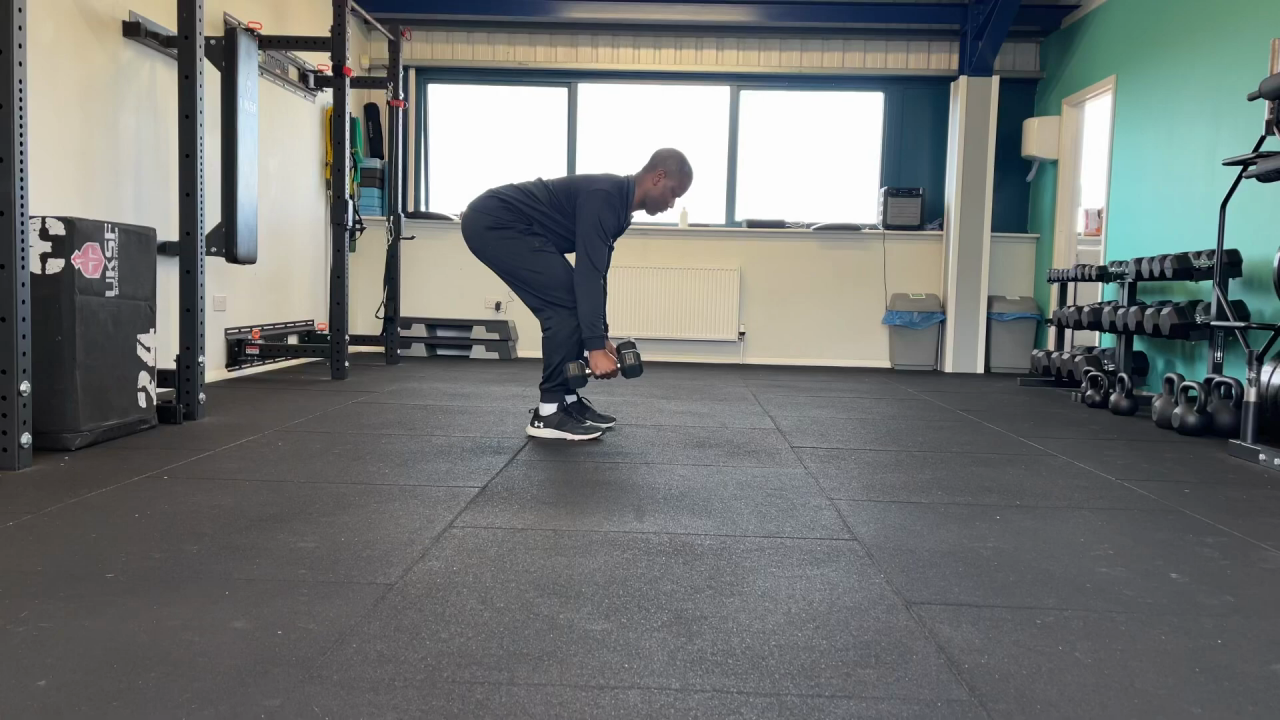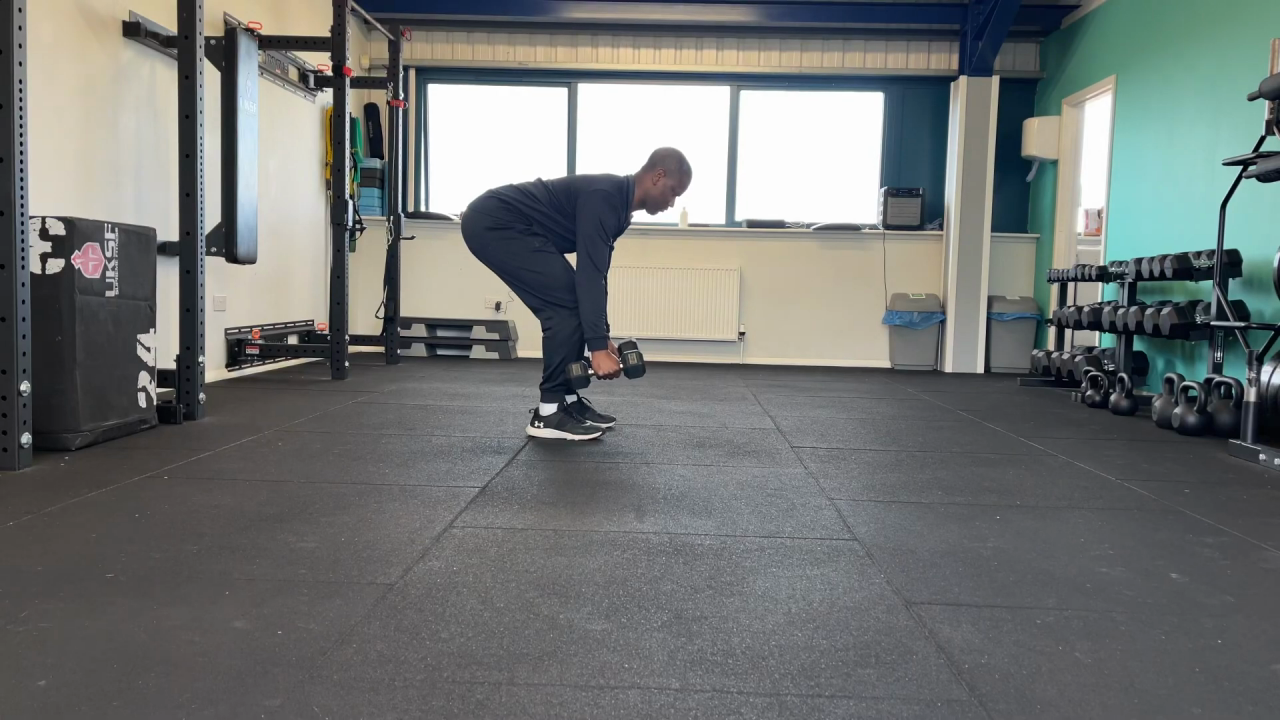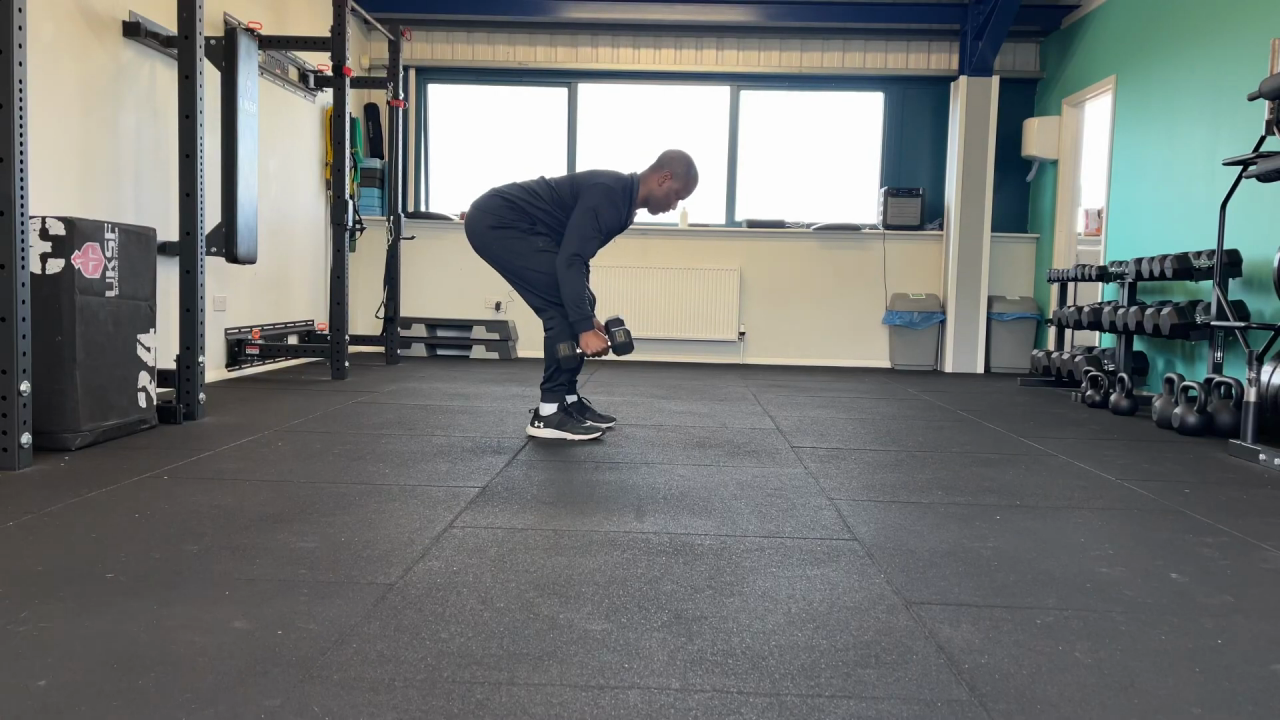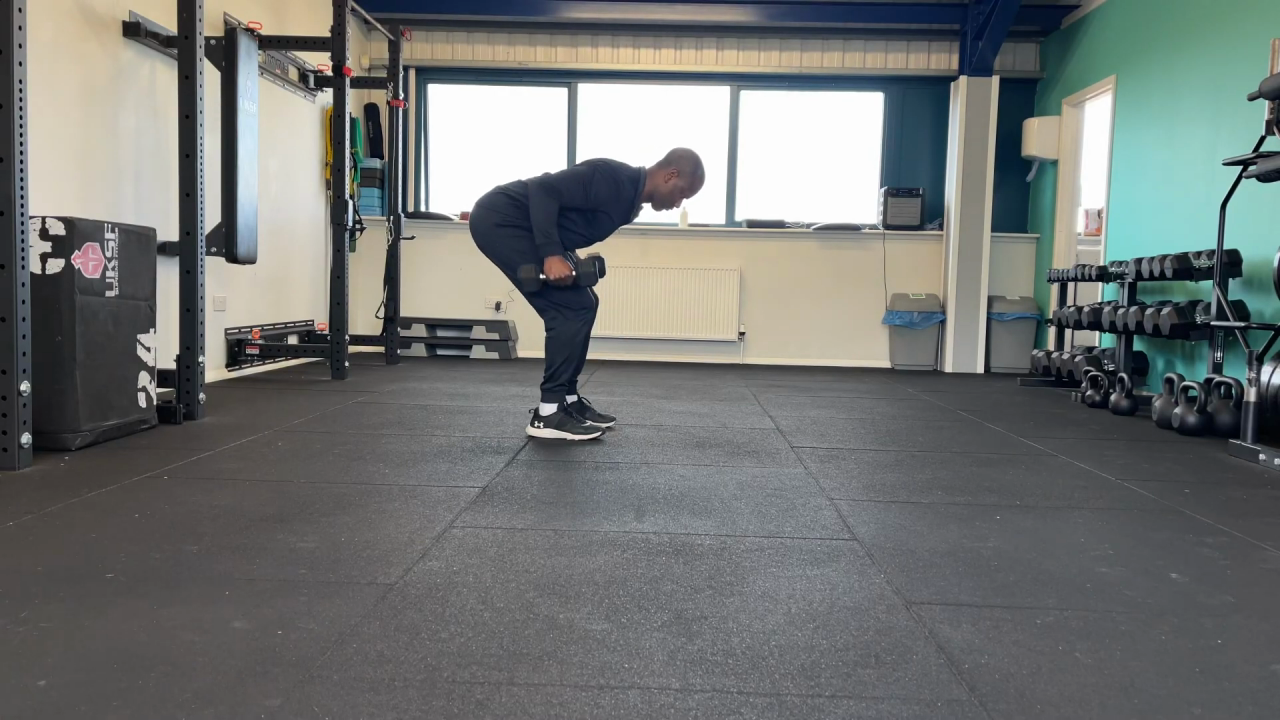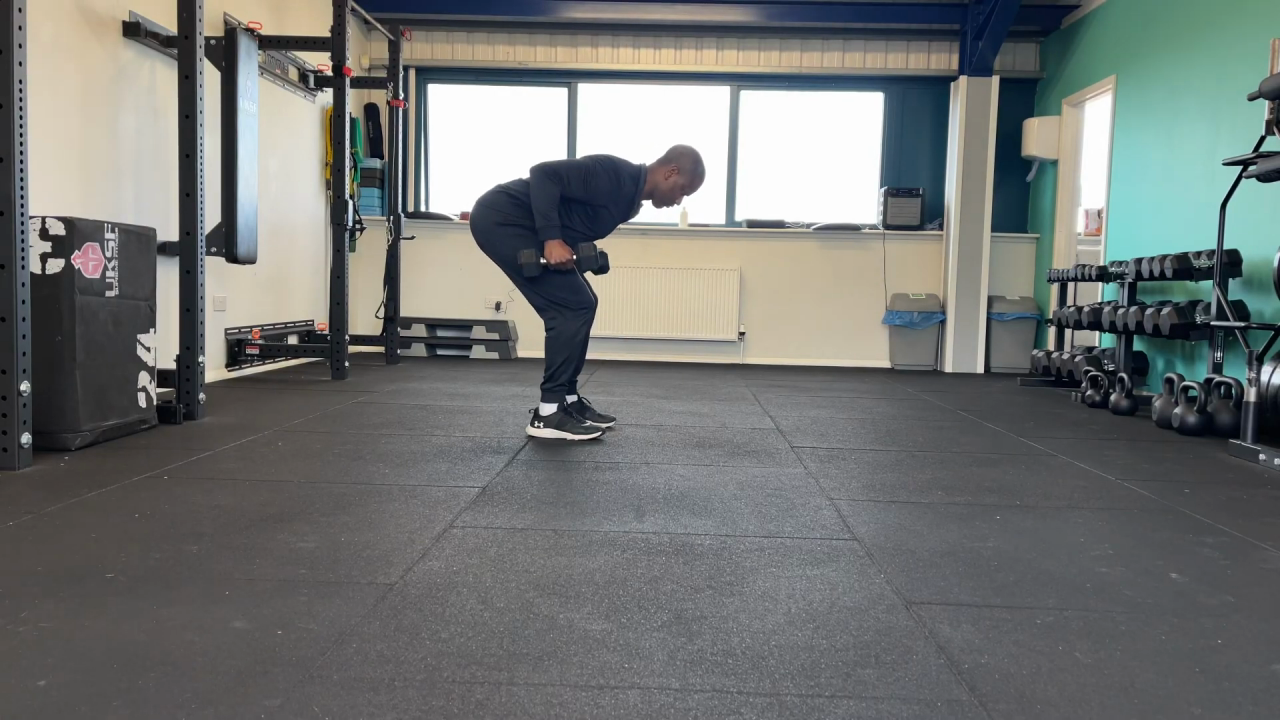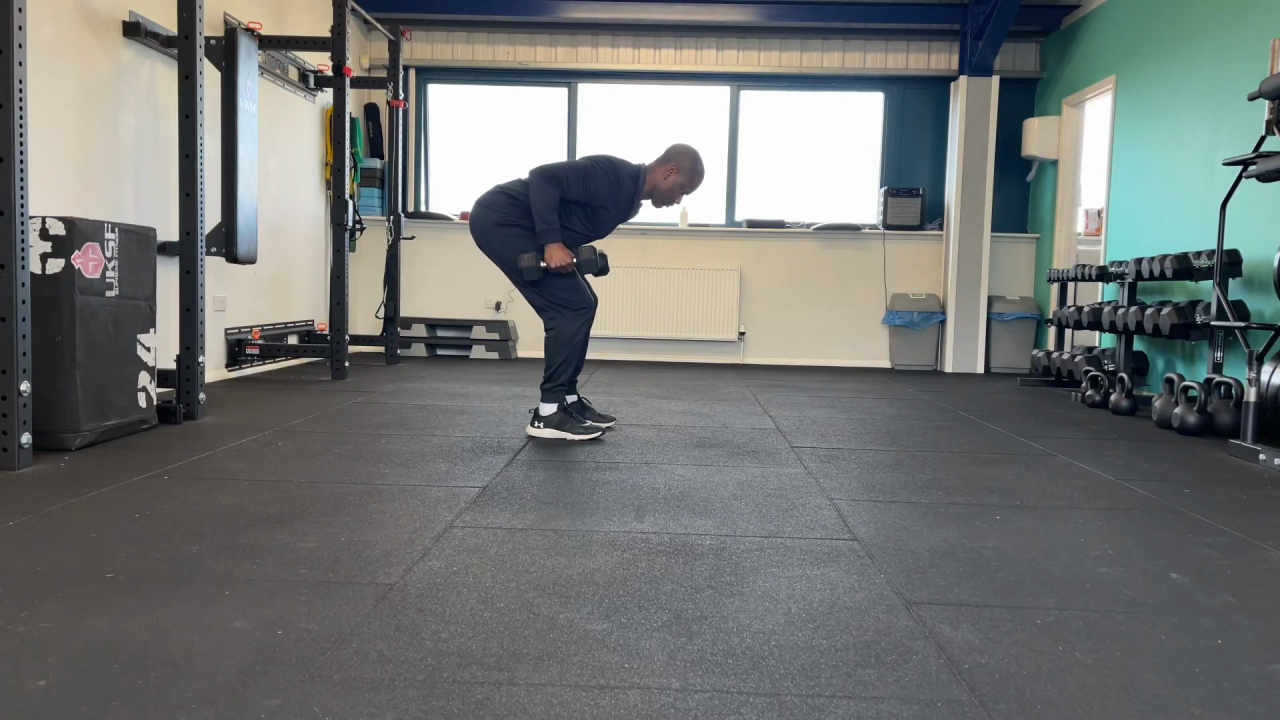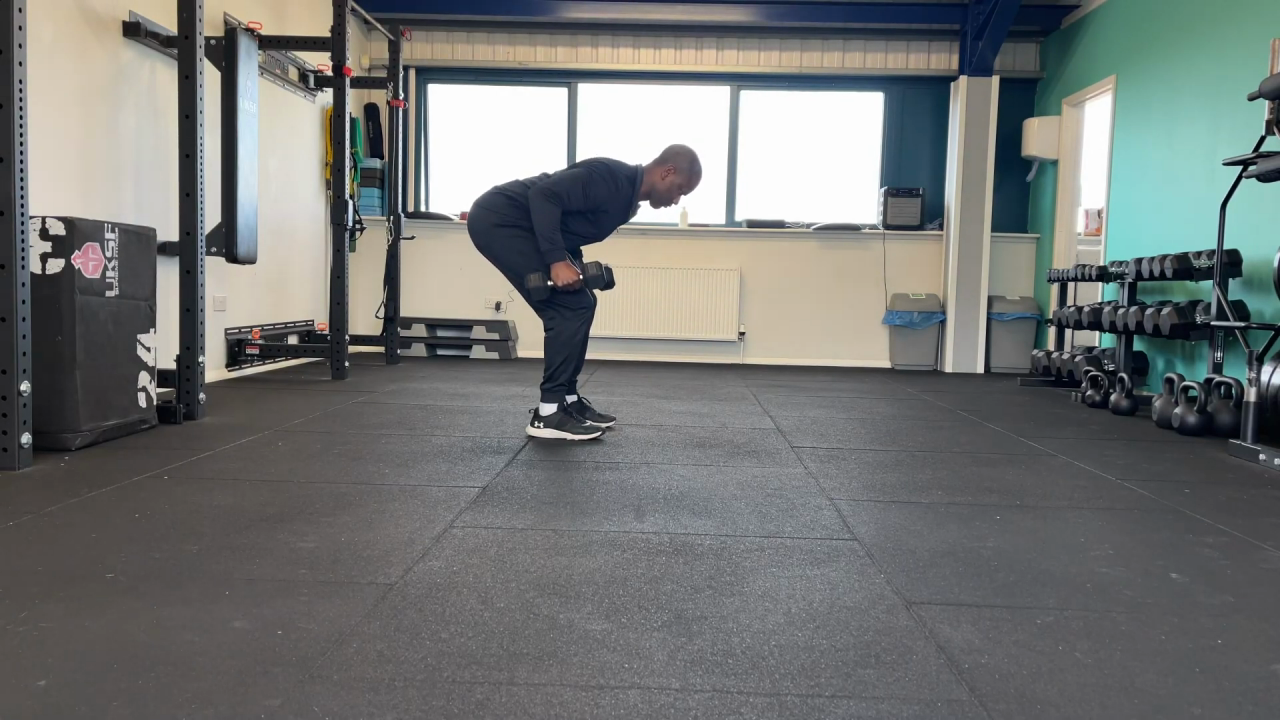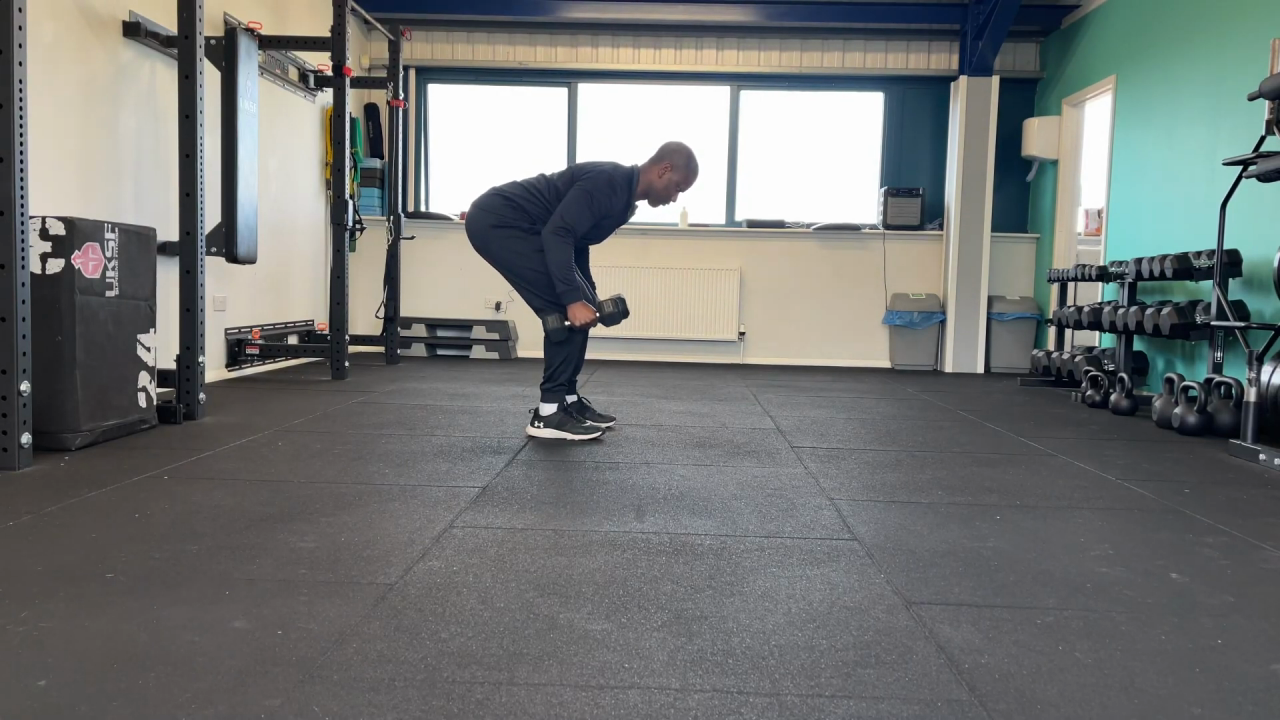
dt=0.5s
person 1, frame 1
left shoulder: (618, 204)
right shoulder: (605, 197)
left elbow: (596, 273)
right elbow: (587, 273)
left wrist: (600, 337)
right wrist: (595, 347)
left hip: (502, 223)
right hip: (492, 221)
left knee: (569, 304)
right knee: (566, 305)
left ankle: (565, 401)
right ankle: (548, 413)
person 1, frame 2
left shoulder: (618, 204)
right shoulder: (605, 198)
left elbow: (595, 273)
right elbow: (590, 274)
left wrist: (601, 337)
right wrist: (598, 347)
left hip: (501, 224)
right hip: (493, 222)
left knee: (569, 305)
right knee: (568, 305)
left ankle: (566, 400)
right ankle: (549, 413)
person 1, frame 3
left shoulder: (622, 202)
right shoulder: (609, 195)
left elbow: (575, 256)
right elbow: (569, 260)
left wrist: (588, 319)
right wrist: (584, 328)
left hip: (507, 224)
right hip: (496, 222)
left knee: (576, 307)
right knee: (569, 311)
left ankle: (567, 400)
right ankle: (549, 413)
person 1, frame 4
left shoulder: (628, 199)
right shoulder: (616, 180)
right elbow: (544, 189)
left wrist: (565, 256)
right wrist: (550, 254)
left hip: (510, 222)
right hip: (500, 219)
left knee: (580, 303)
right knee: (573, 305)
left ankle: (566, 400)
right ankle: (549, 413)
person 1, frame 5
left shoulder: (630, 198)
right shoulder: (615, 176)
right elbow: (544, 173)
right wrist: (552, 238)
left hip: (516, 222)
right hip: (500, 218)
left knee: (581, 305)
right knee: (572, 306)
left ankle: (567, 400)
right ankle: (549, 414)
person 1, frame 6
left shoulder: (629, 198)
right shoulder: (614, 176)
right elbow: (543, 177)
right wrist: (551, 242)
left hip: (515, 224)
right hip: (499, 218)
left knee: (581, 305)
right knee: (572, 307)
left ankle: (566, 400)
right ankle: (548, 414)
person 1, frame 7
left shoulder: (627, 197)
right shoulder: (612, 178)
right elbow: (543, 195)
left wrist: (577, 270)
right wrist: (557, 261)
left hip: (511, 223)
right hip: (497, 219)
left knee: (579, 303)
right knee: (571, 307)
left ankle: (567, 400)
right ankle: (548, 414)
person 1, frame 8
left shoulder: (623, 196)
right shoulder: (609, 183)
left elbow: (575, 238)
right elbow: (556, 232)
left wrist: (589, 296)
right wrist: (573, 299)
left hip: (507, 224)
right hip: (497, 222)
left knee: (579, 306)
right knee: (566, 310)
left ankle: (567, 400)
right ankle: (549, 413)
